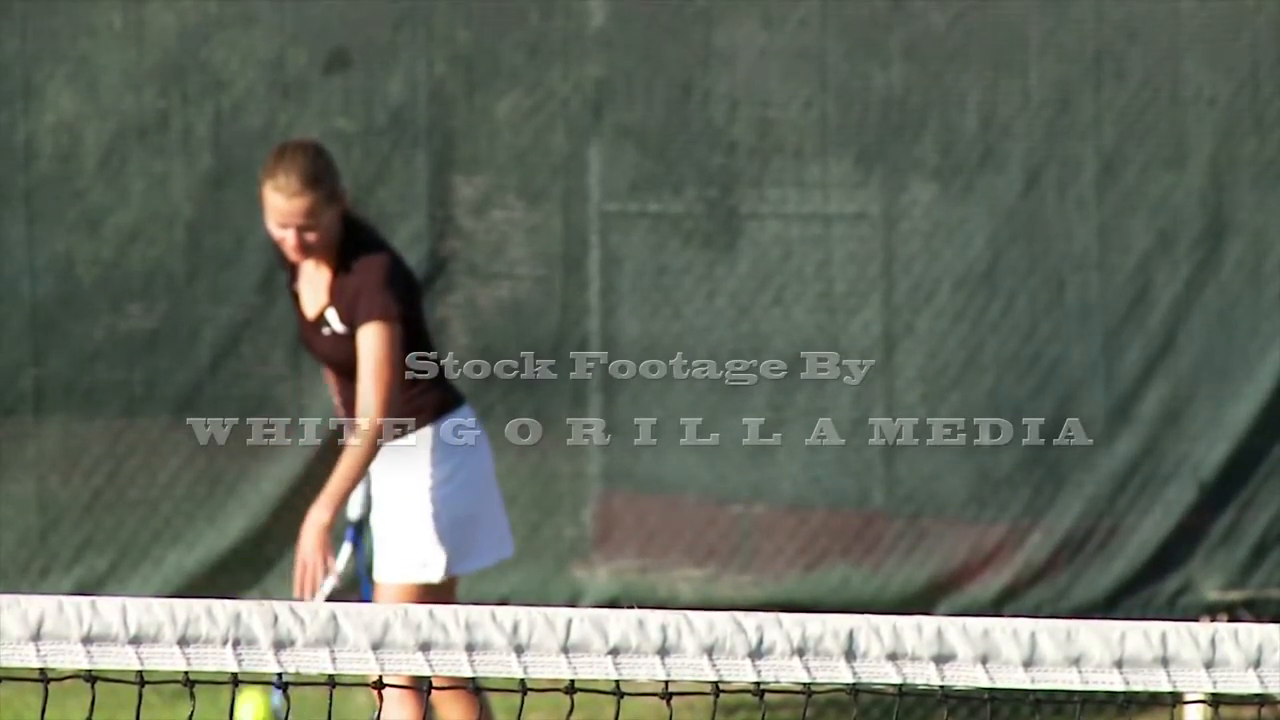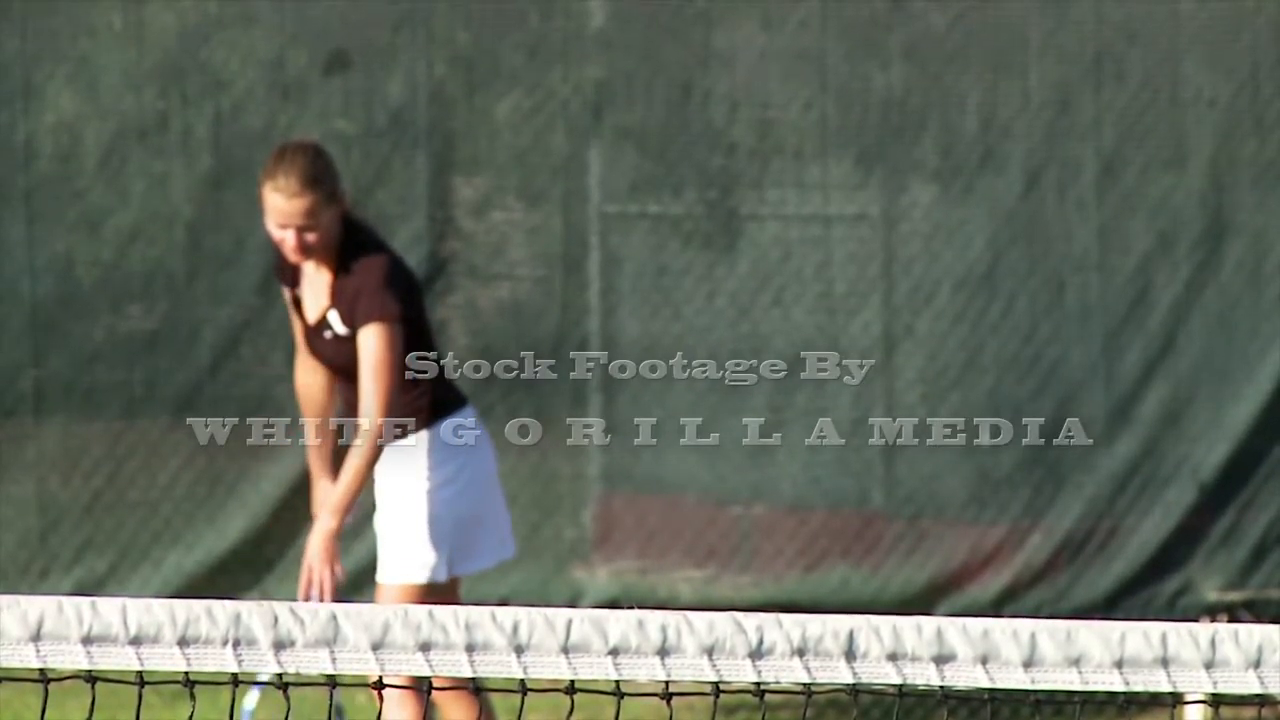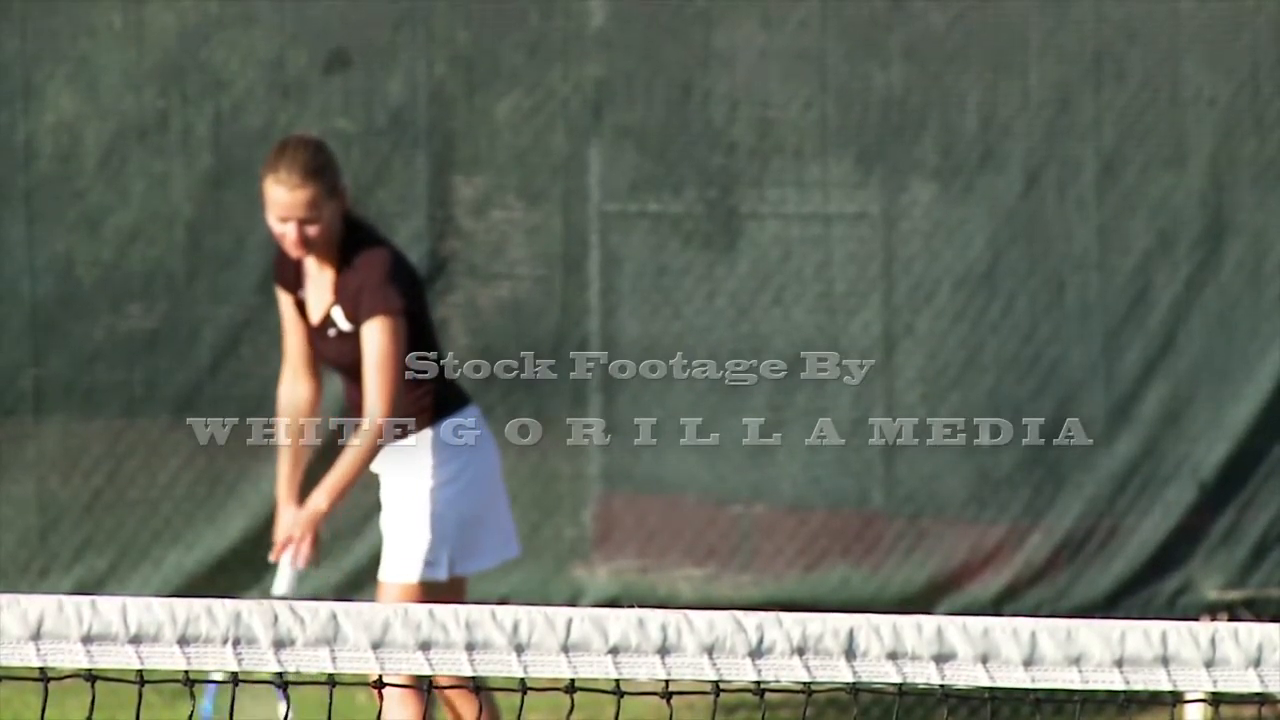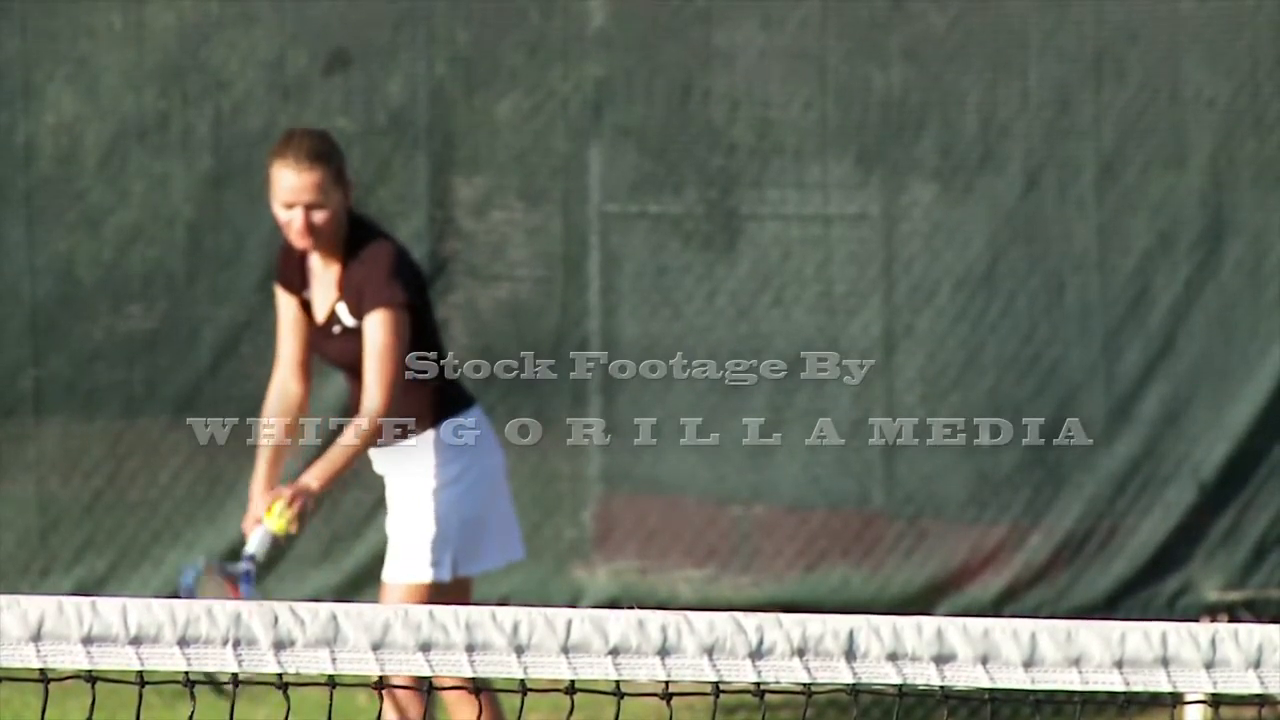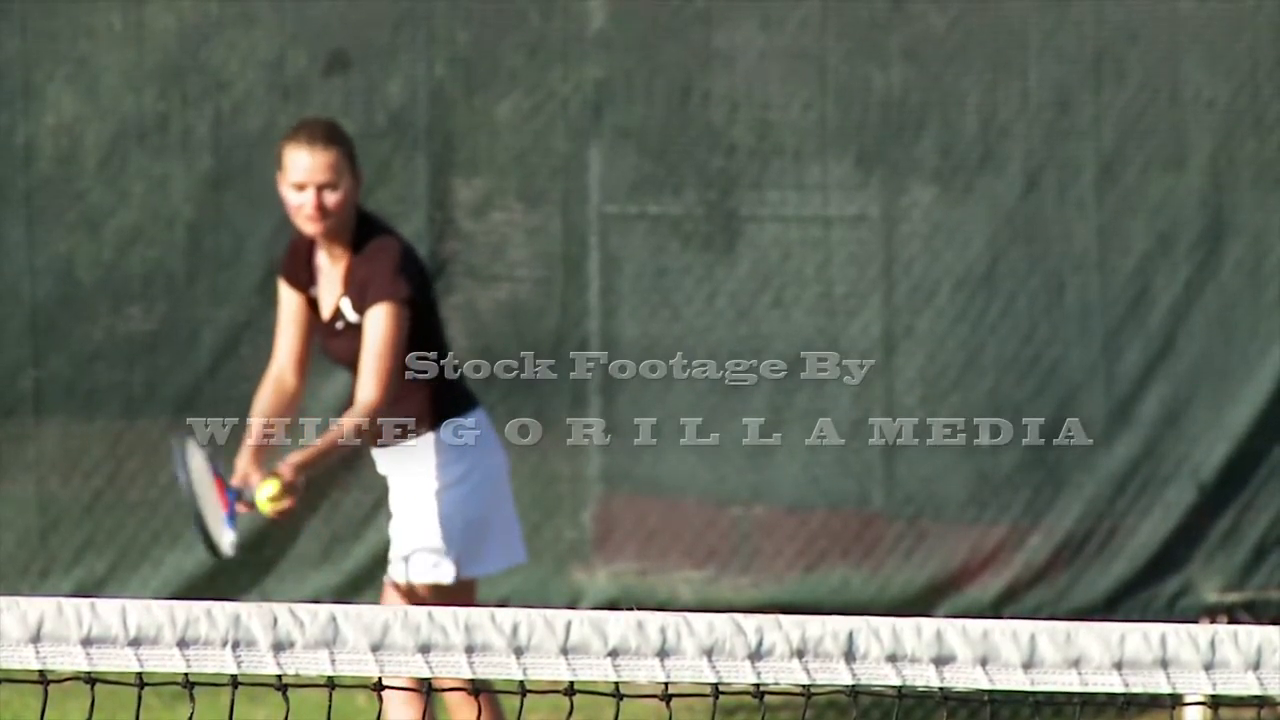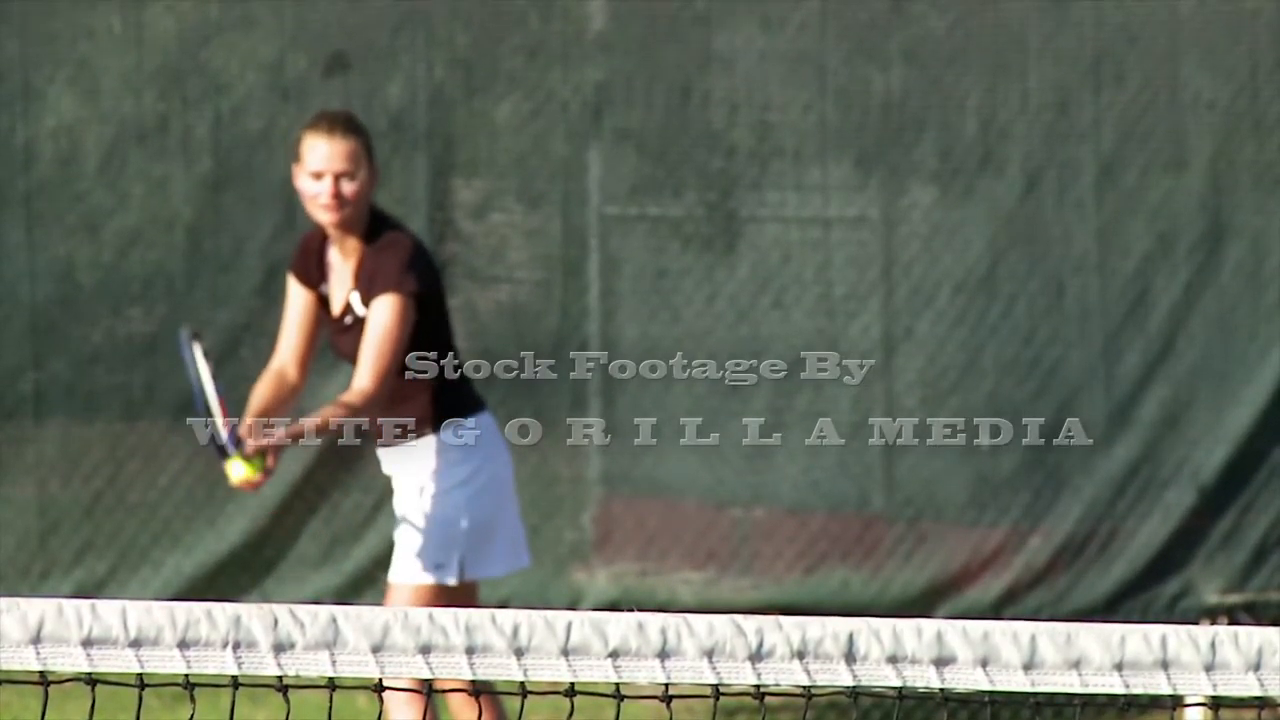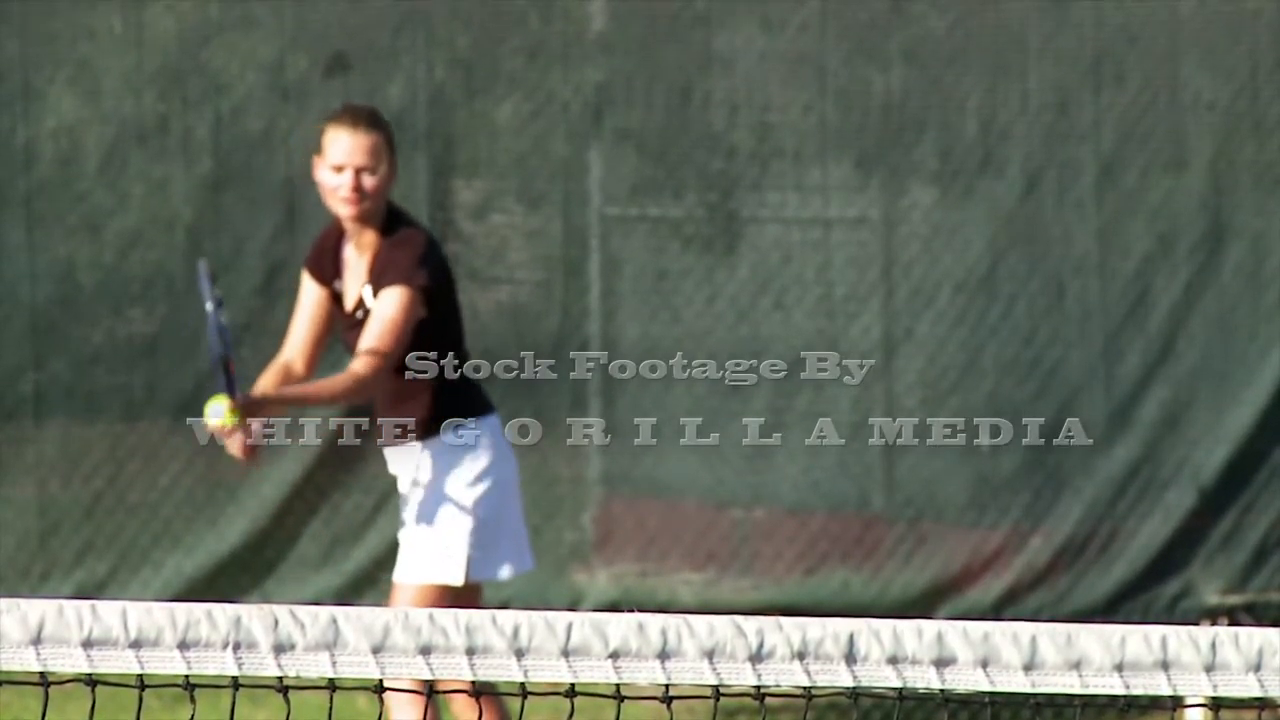
dt=0.2s
person 1, frame 1
left shoulder: (374, 275)
right shoulder: (296, 253)
left elbow: (375, 419)
left wrist: (320, 518)
right wrist: (346, 430)
left hip: (431, 452)
right hip: (394, 456)
person 1, frame 2
left shoulder: (374, 278)
right shoulder: (292, 260)
left elbow: (375, 423)
right elbow: (313, 368)
left wrist: (327, 525)
right wrist: (320, 476)
left hip: (435, 452)
right hip: (398, 456)
person 1, frame 3
left shoulder: (376, 273)
right shoulder: (291, 261)
left elbow: (380, 417)
right elbow: (298, 379)
left wrist: (318, 508)
right wrist: (287, 495)
left hip: (438, 451)
right hip: (402, 457)
person 1, frame 4
left shoulder: (380, 267)
right shoulder: (294, 260)
left elbow: (376, 410)
right elbow: (289, 379)
left wrist: (310, 485)
right wrist: (262, 481)
left hip: (444, 452)
right hip: (405, 457)
person 1, frame 5
left shoulder: (385, 263)
right shoulder: (300, 257)
left elbow: (371, 405)
right elbow: (285, 373)
left wrist: (303, 462)
right wrist: (251, 453)
left hip: (445, 455)
right hip: (411, 459)
person 1, frame 6
left shoulder: (397, 259)
right shoulder: (313, 253)
left elbow: (367, 393)
right elbow: (287, 367)
left wrist: (290, 435)
right wrist: (248, 431)
left hip: (452, 455)
right hip: (416, 460)
person 1, frame 7
left shoulder: (411, 254)
right shoulder: (329, 251)
left elbow: (363, 378)
right elbow: (294, 360)
left wrist: (268, 403)
right wrist: (245, 413)
left hip: (458, 455)
right hip: (425, 460)
